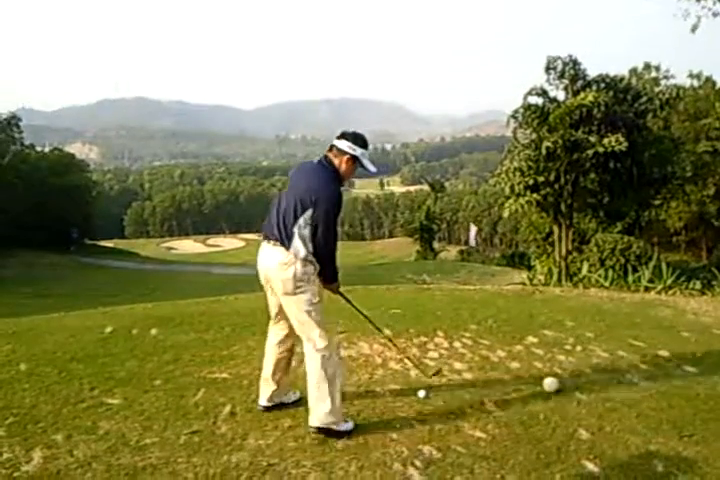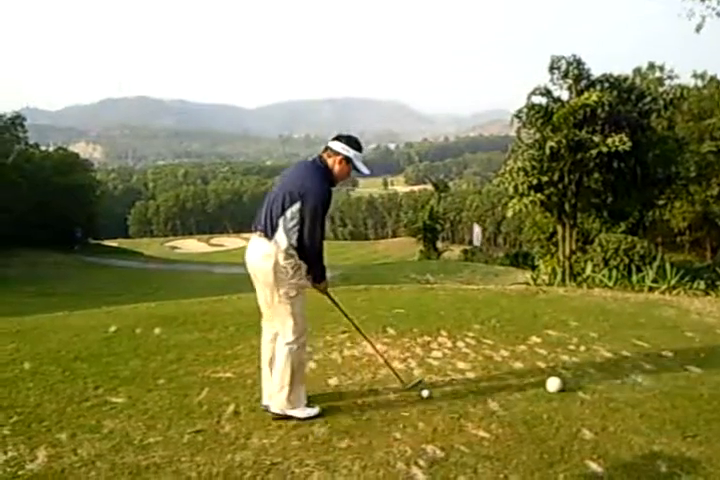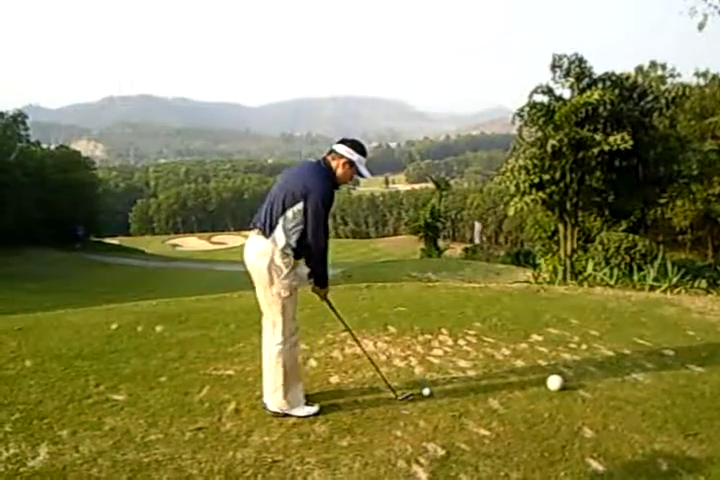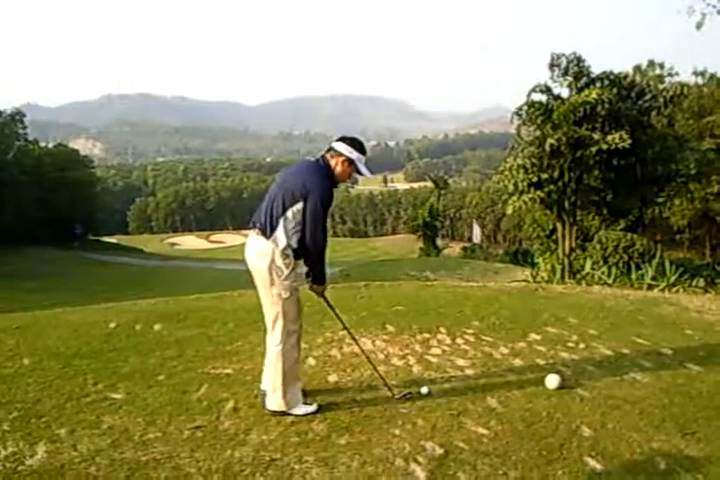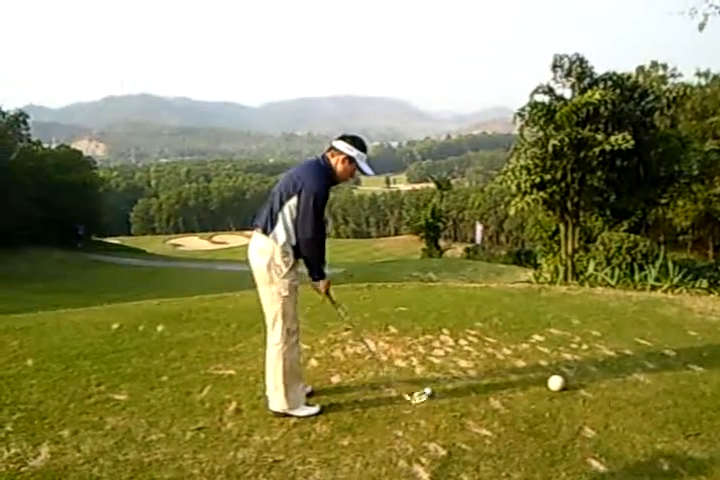
dt=0.3s
person 1, frame 1
left shoulder: (305, 170)
right shoulder: (329, 189)
right elbow: (324, 240)
left wrist: (321, 272)
right wrist: (331, 277)
left hip: (269, 255)
right hip: (290, 264)
left knee: (281, 329)
right knee: (318, 341)
left ankle: (271, 394)
right ankle: (325, 417)
person 1, frame 2
left shoulder: (303, 169)
right shoulder: (318, 186)
right elbow: (312, 236)
left wrist: (309, 268)
right wrist: (319, 275)
left hip: (259, 249)
right hip: (276, 257)
left knee: (273, 327)
right knee: (292, 333)
left ankle: (272, 394)
right ankle: (286, 402)
person 1, frame 3
left shoulder: (305, 170)
right shoulder: (321, 186)
right elbow: (316, 238)
left wrist: (309, 270)
right wrist: (321, 280)
left hip: (259, 247)
right hip: (272, 255)
left knee: (275, 327)
right knee: (283, 331)
left ankle: (274, 392)
right ankle: (283, 400)
person 1, frame 4
left shoulder: (303, 168)
right shoulder: (320, 186)
right elbow: (315, 237)
left wrist: (309, 271)
right wrist: (319, 278)
left hip: (260, 245)
right hip: (272, 254)
left knee: (288, 322)
right knee: (284, 329)
left ankle: (274, 383)
right ankle: (282, 400)
person 1, frame 5
left shoulder: (312, 172)
right shoulder: (315, 181)
left elbow: (314, 229)
right elbow: (307, 234)
left wrist: (319, 271)
right wrist: (318, 276)
left hip: (270, 250)
right hip: (274, 255)
left knee: (284, 326)
right knee: (284, 329)
left ankle: (282, 386)
right ankle: (285, 401)
